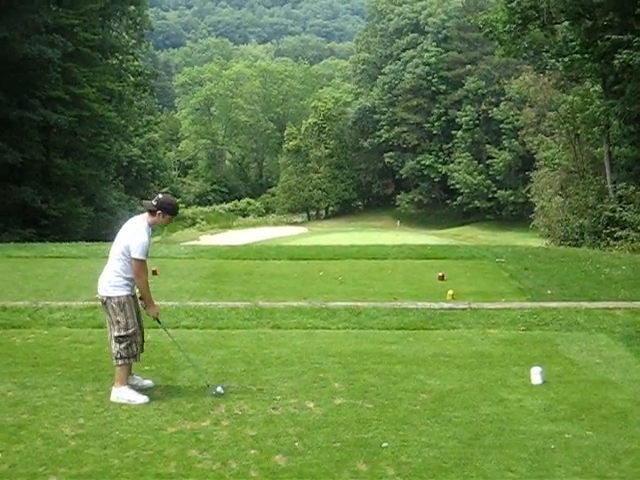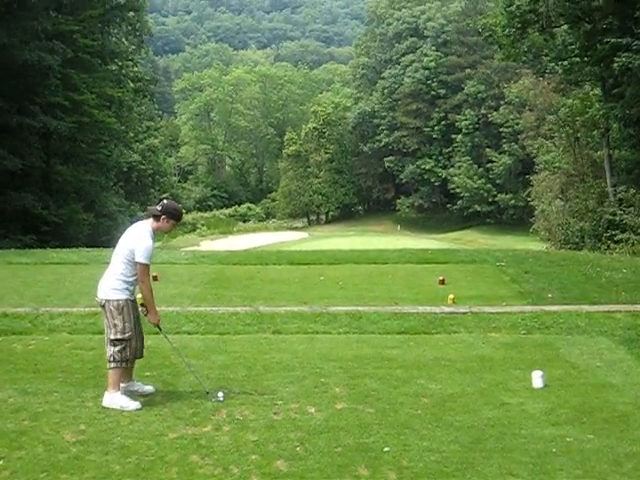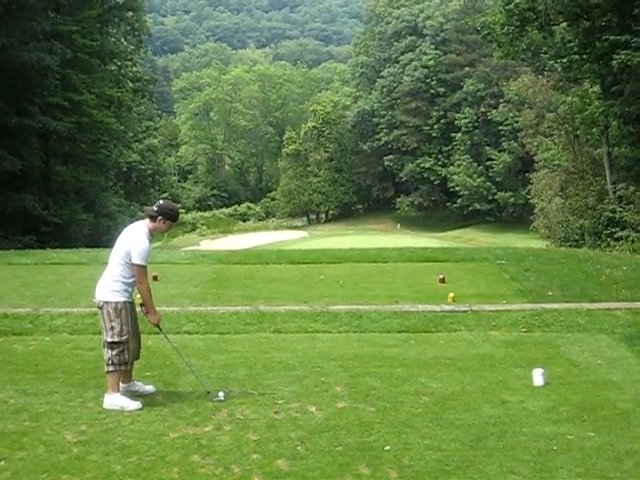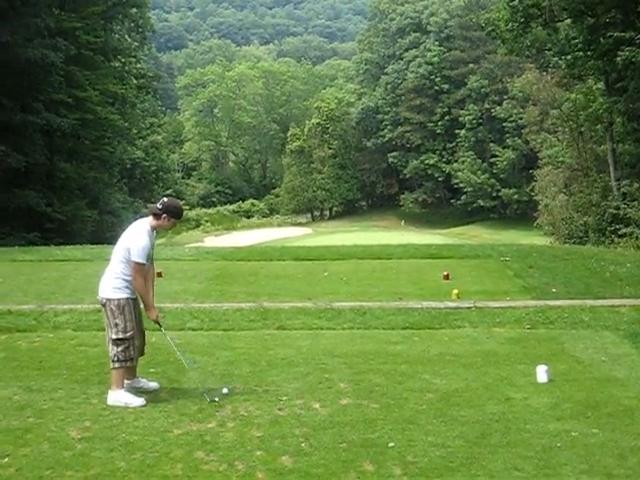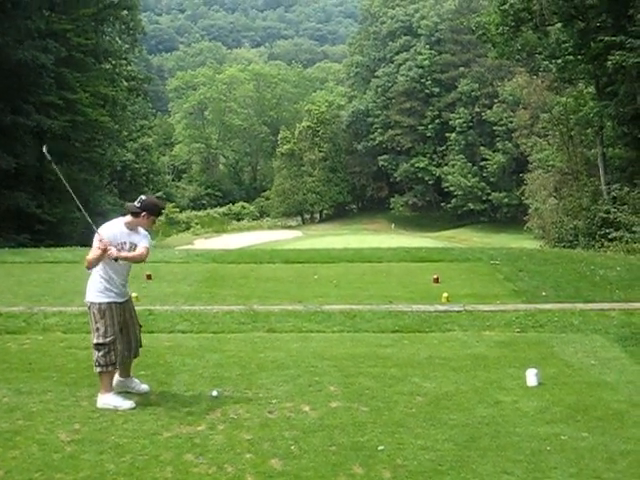
dt=0.5s
person 1, frame 1
left shoulder: (138, 222)
right shoulder: (140, 236)
right elbow: (140, 275)
left wrist: (144, 296)
right wrist: (150, 304)
left hip: (121, 287)
right hip: (115, 290)
left knee: (133, 333)
right knee: (125, 336)
left ankle: (127, 377)
right ankle: (119, 388)
person 1, frame 2
left shoulder: (141, 227)
right shoulder: (145, 240)
right elbow: (143, 280)
left wrist: (148, 305)
right wrist: (152, 311)
left hip: (122, 292)
right hip: (115, 294)
left knee: (133, 339)
right knee: (120, 342)
left ankle: (127, 382)
right ankle: (112, 393)
person 1, frame 3
left shoulder: (138, 227)
right shoulder: (141, 242)
right elbow: (141, 281)
left wrist: (146, 303)
right wrist: (152, 311)
left hip: (120, 294)
right hip: (113, 296)
left knee: (130, 340)
right knee: (118, 343)
left ankle: (127, 382)
right ankle: (112, 395)
person 1, frame 4
left shoulder: (147, 229)
right shoulder: (141, 238)
left elbow: (149, 269)
right elbow: (137, 278)
left wrist: (151, 300)
right wrist: (150, 308)
left hip: (125, 291)
right hip: (116, 292)
left knee: (135, 337)
right knee: (123, 339)
left ankle: (131, 379)
right ankle: (116, 391)
person 1, frame 5
left shoulder: (142, 235)
right shoulder: (109, 229)
left elbow: (141, 255)
right elbow: (89, 263)
left wrist: (118, 254)
right wrist: (100, 253)
left hip: (121, 295)
right hip: (101, 296)
left knee: (130, 338)
right knee: (108, 344)
left ankle: (123, 378)
right ankle: (106, 394)
